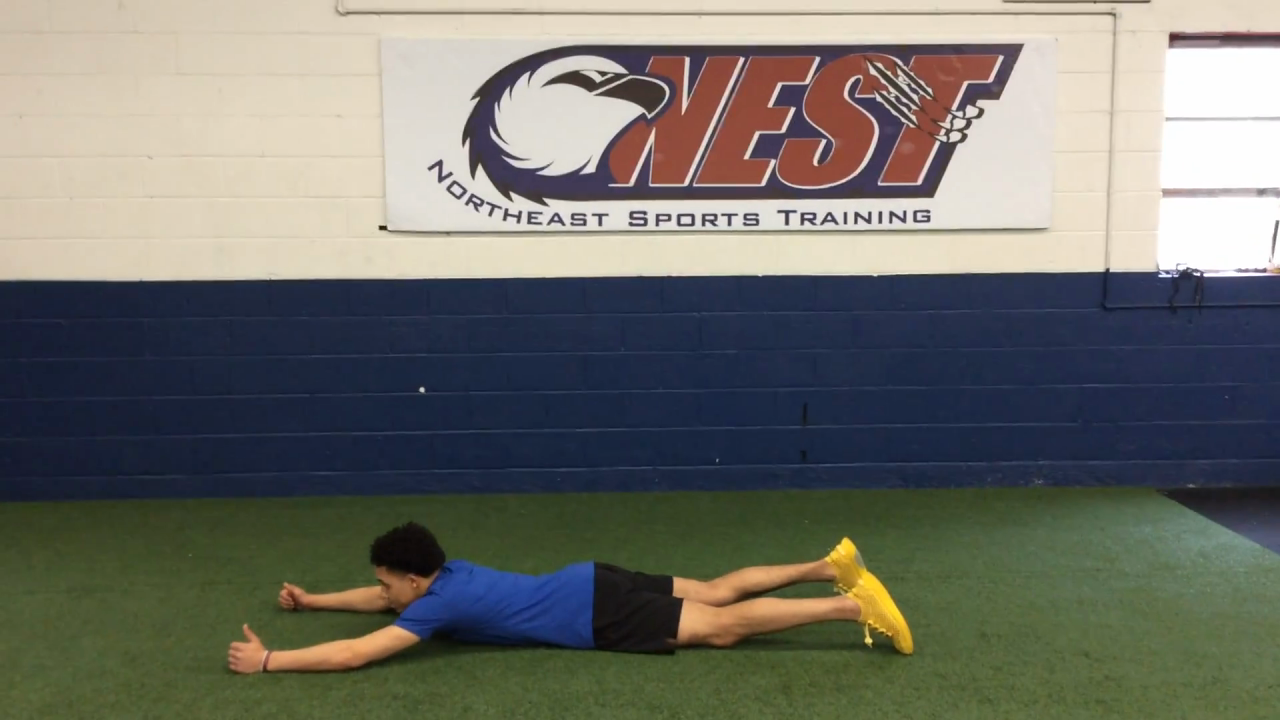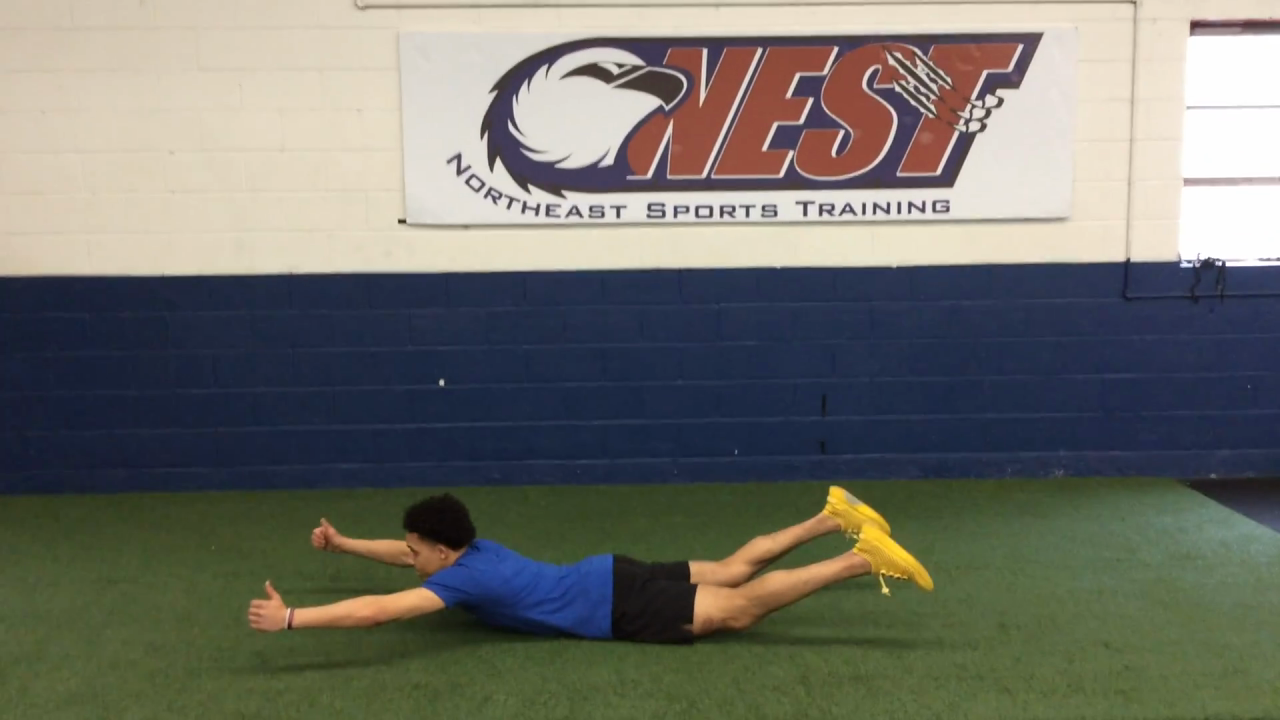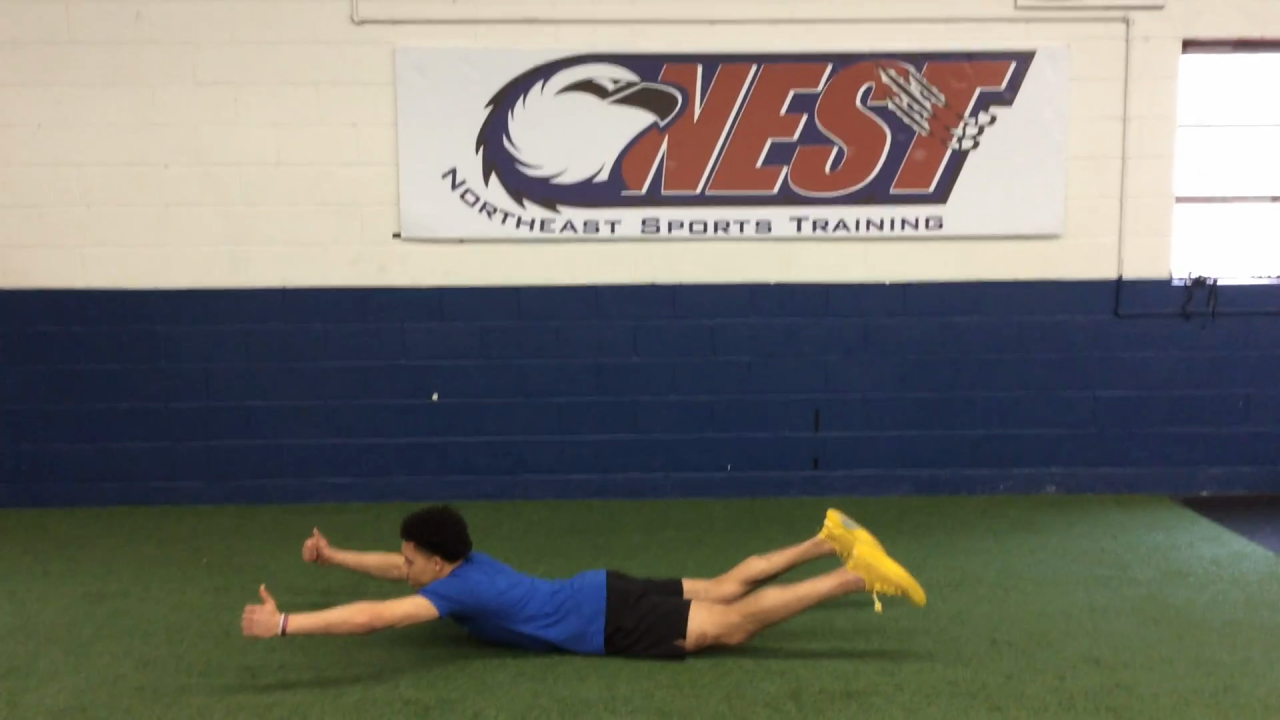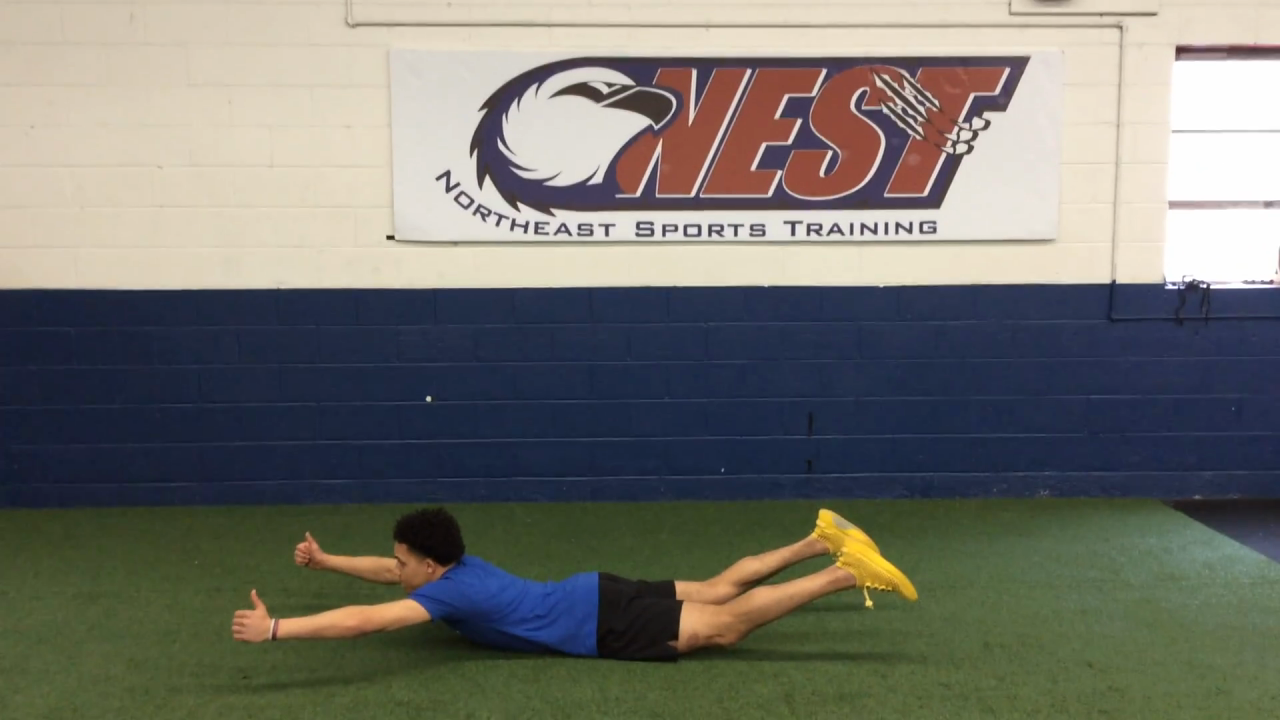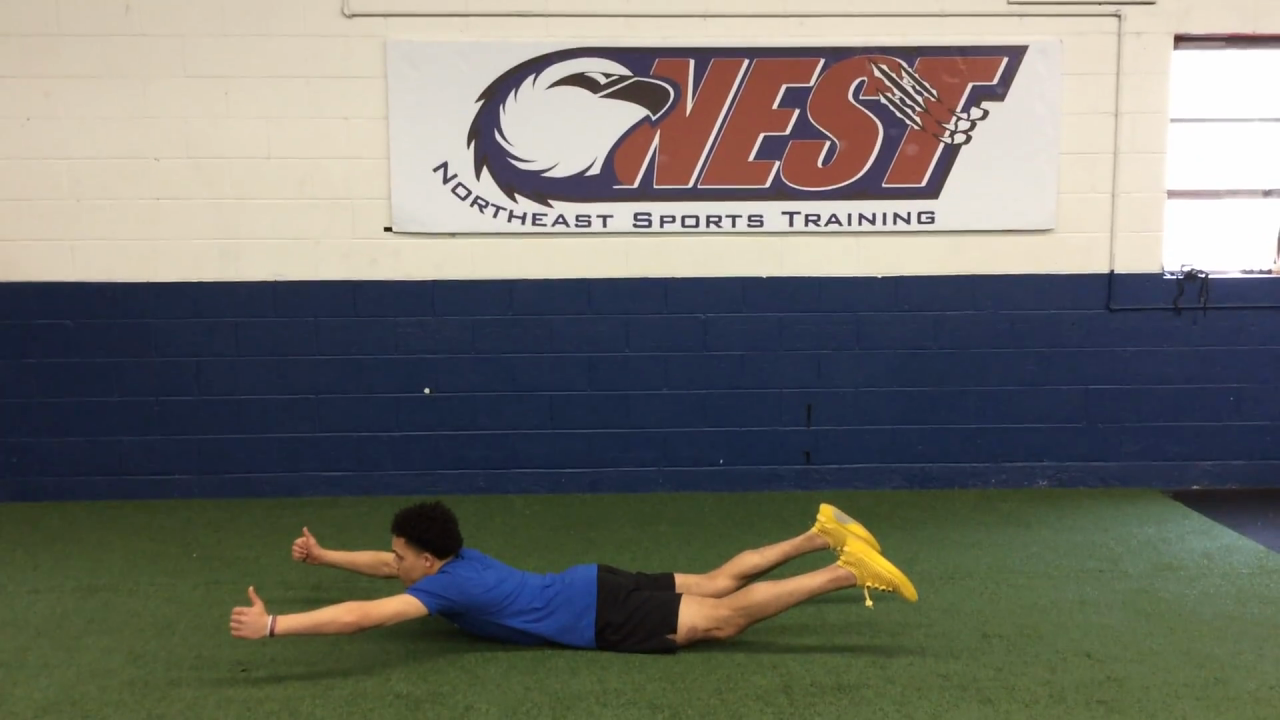
dt=0.4s
person 1, frame 1
left shoulder: (438, 605)
right shoulder: (446, 572)
left elbow: (353, 654)
right elbow: (383, 599)
left wrist: (267, 660)
right wrist: (311, 599)
left hip: (596, 617)
right hip: (592, 586)
left knee: (722, 627)
right knee: (718, 592)
left ankle: (853, 604)
right ankle: (828, 566)
person 1, frame 2
left shoulder: (462, 579)
right shoulder: (472, 547)
left elbow: (379, 610)
right elbow: (411, 555)
left wrist: (290, 618)
right wrist: (344, 544)
left hip: (617, 609)
right hip: (613, 578)
left knee: (739, 610)
right knee: (733, 572)
left ankle: (861, 560)
right ankle: (831, 517)
person 1, frame 3
left shoulder: (455, 590)
right shoulder: (465, 560)
left elbow: (371, 617)
right elbow: (401, 570)
left wrist: (283, 623)
right wrist: (333, 555)
left hip: (609, 624)
right hip: (604, 595)
left knee: (733, 626)
right knee: (724, 590)
left ankle: (855, 574)
right ankle: (826, 540)
person 1, frame 4
left shoulder: (446, 593)
right shoulder: (457, 564)
left elbow: (361, 621)
right elbow: (392, 573)
left wrist: (274, 628)
right wrist: (326, 561)
left hip: (602, 625)
right hip: (598, 596)
left knee: (725, 625)
right knee: (719, 590)
left ankle: (848, 570)
right ankle: (820, 542)
person 1, frame 5
left shoulder: (444, 586)
right shoulder: (457, 556)
left elbow: (359, 616)
right elbow: (389, 567)
left wrist: (271, 625)
right wrist: (324, 555)
left hip: (600, 617)
right hip: (595, 587)
left knee: (724, 619)
right knee: (718, 584)
left ankle: (848, 572)
right ankle: (819, 534)
